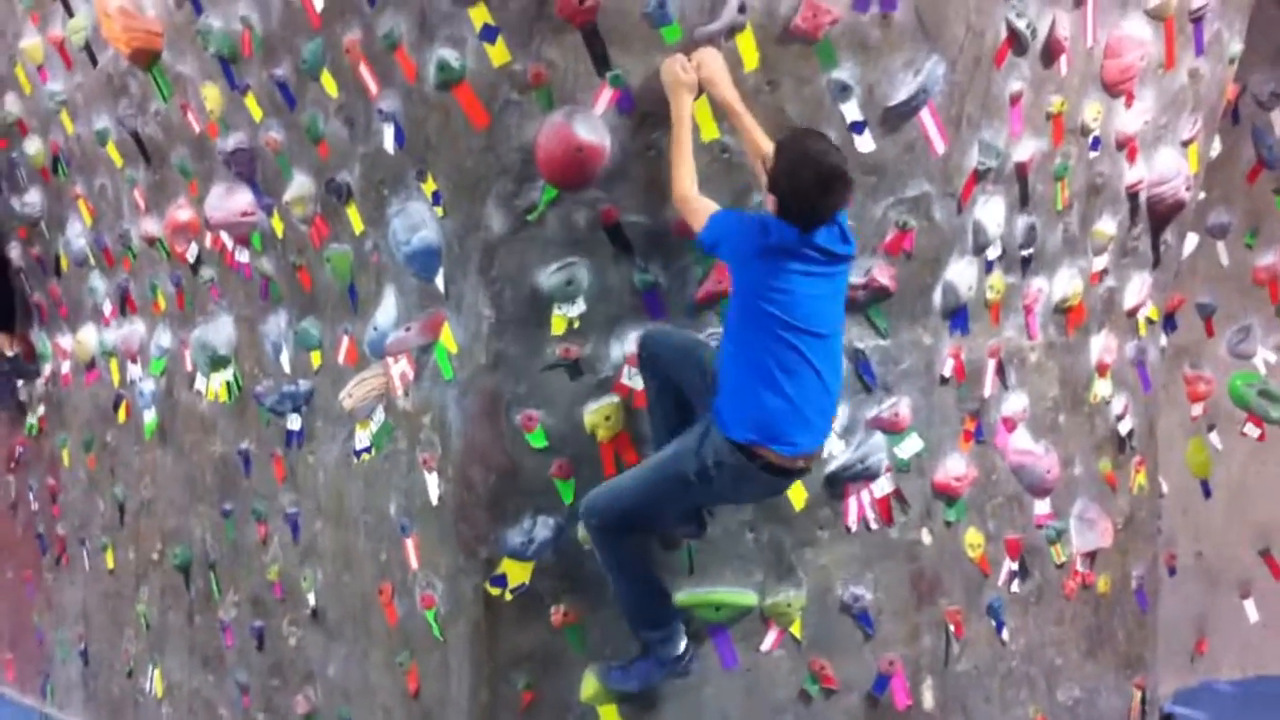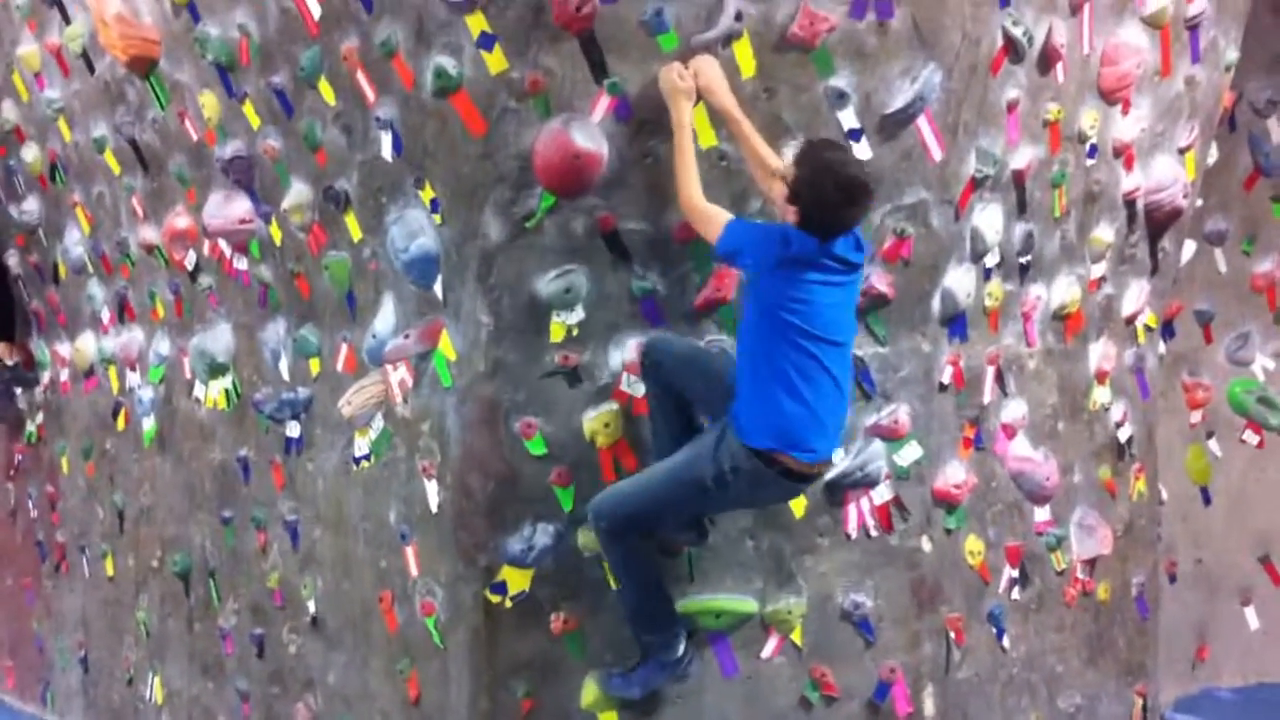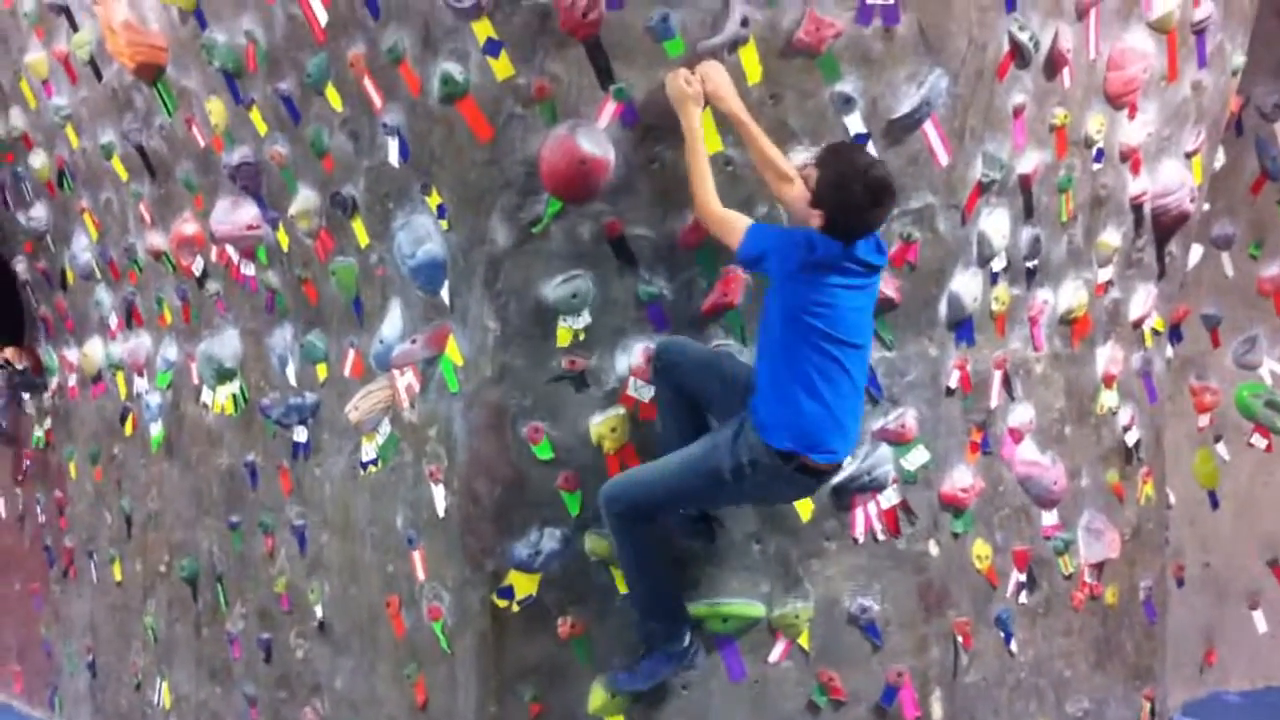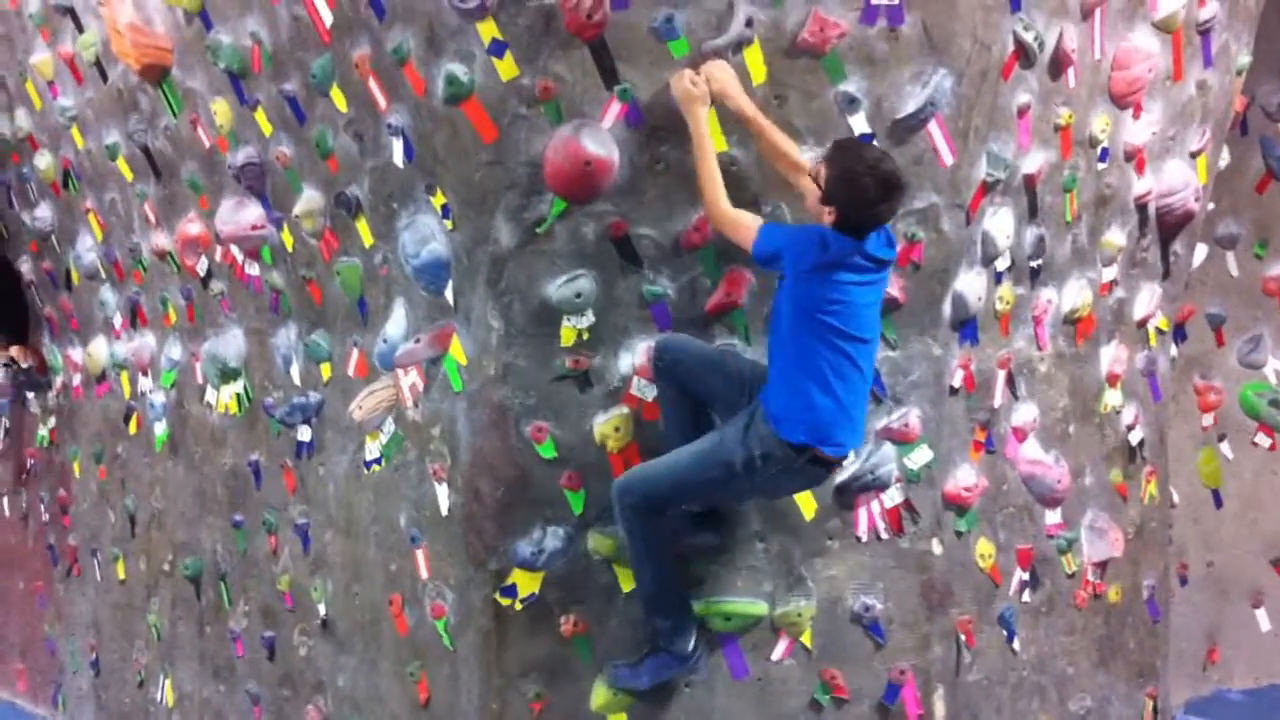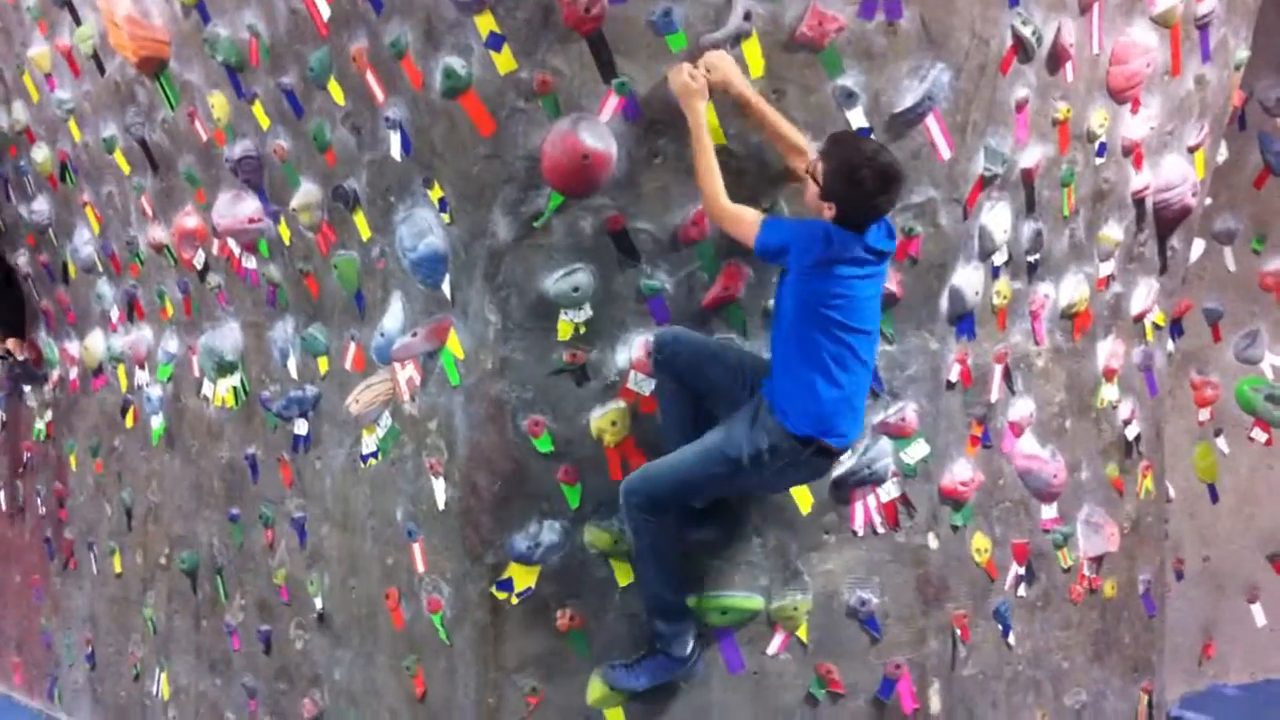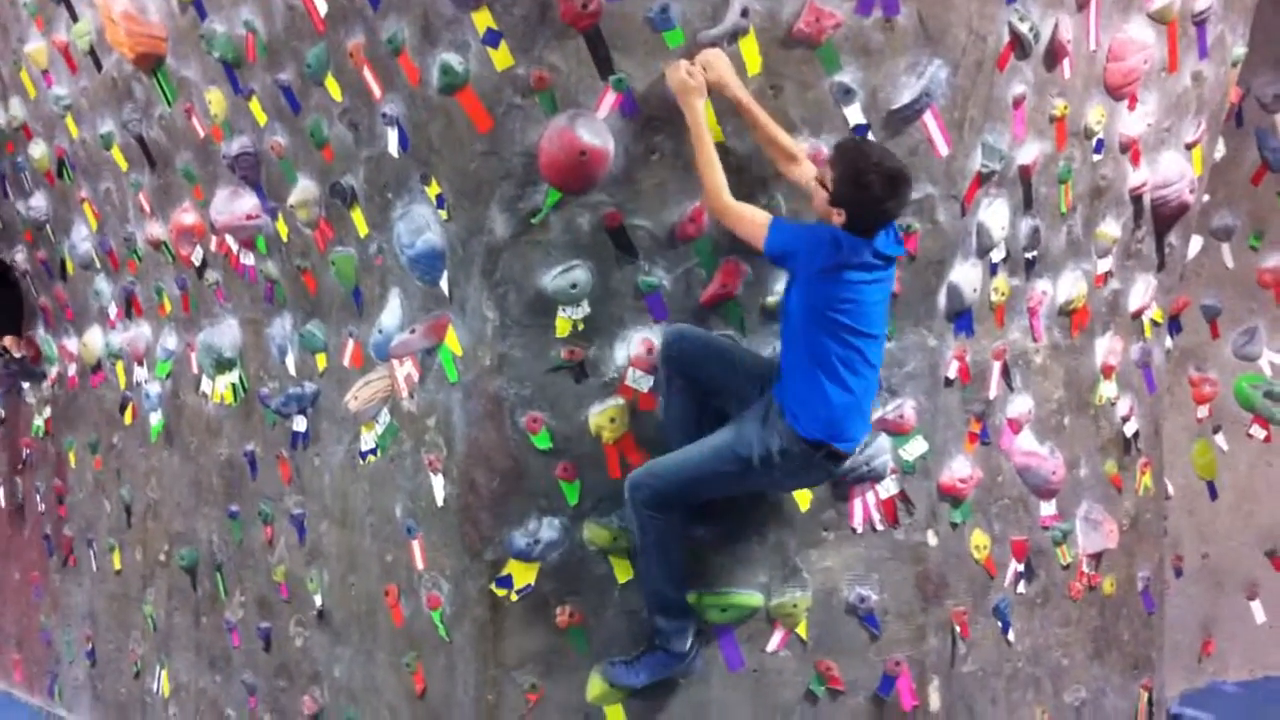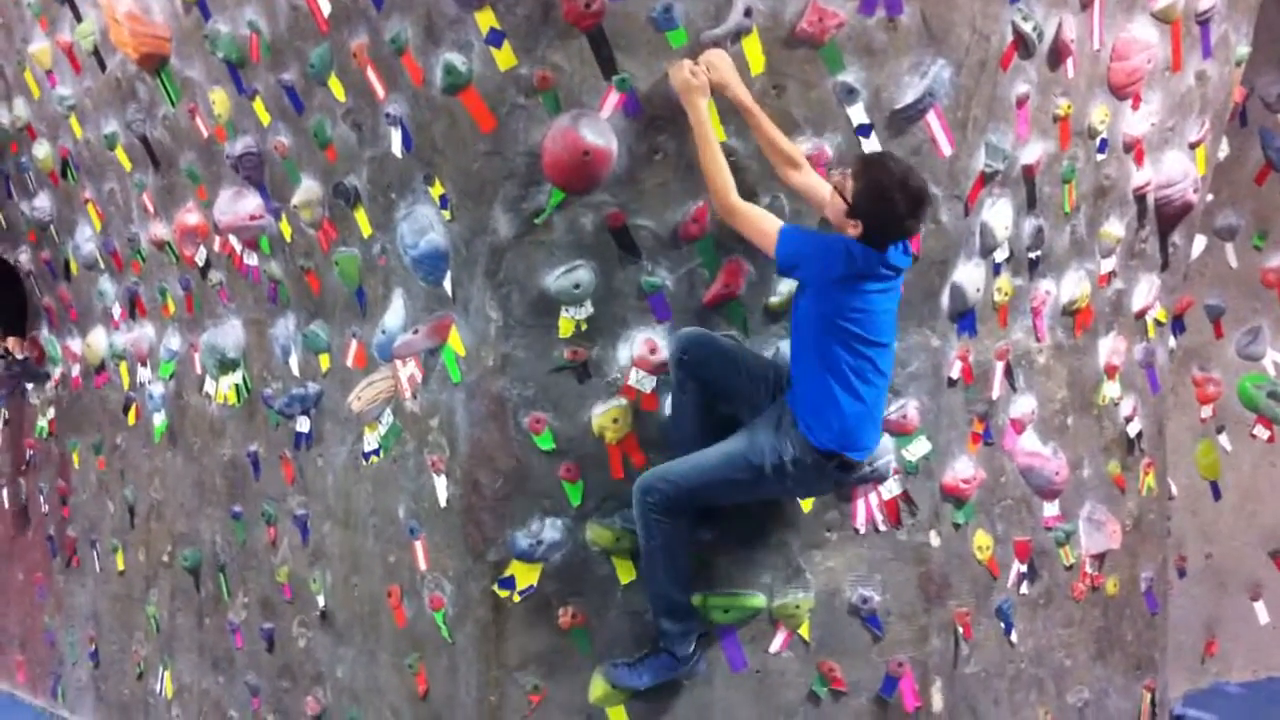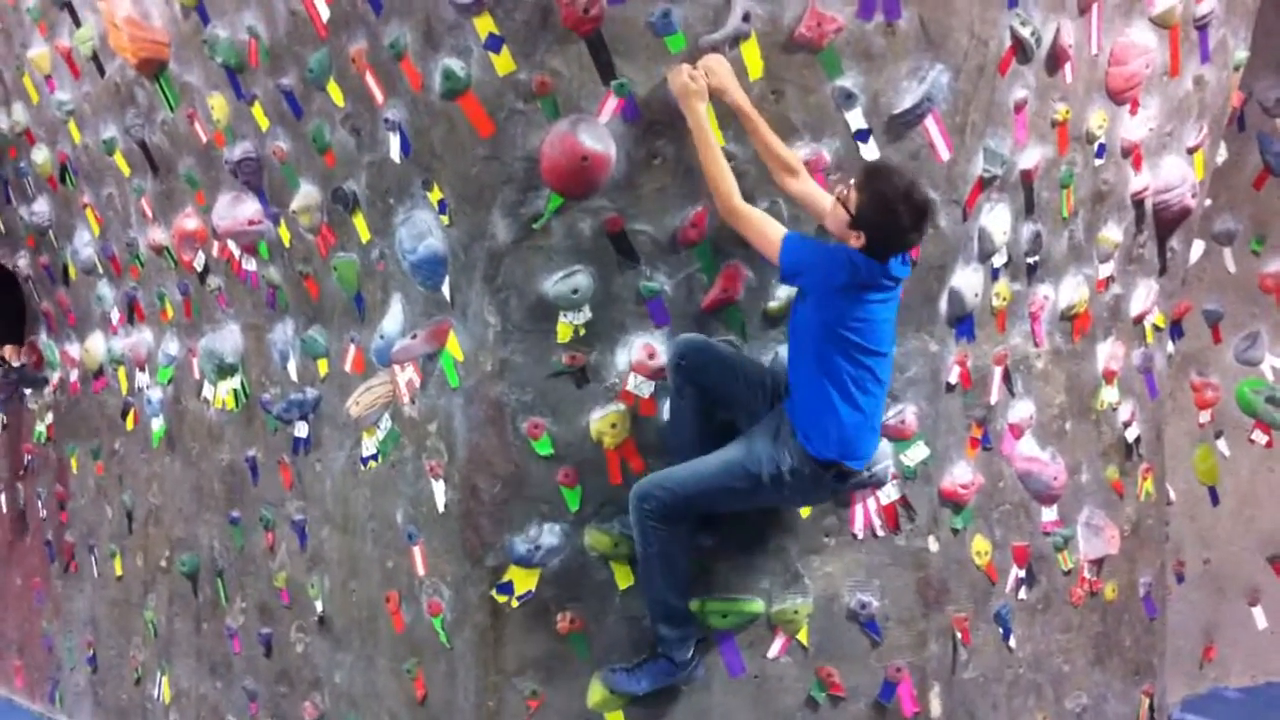
dt=0.1s
person 1, frame 1
left shoulder: (757, 239)
right shoulder: (837, 233)
left elbow: (685, 197)
right elbow: (791, 173)
left wrist: (682, 101)
right wrist: (726, 93)
left hip: (750, 454)
right hip: (800, 441)
left knee: (601, 515)
right knee: (657, 345)
left ankle: (666, 646)
right ankle: (679, 502)
person 1, frame 2
left shoulder: (778, 250)
right shoulder: (846, 241)
left elbow: (692, 206)
right elbow: (771, 177)
left wrist: (681, 109)
right wrist: (723, 100)
left hip: (765, 458)
right hip: (800, 437)
left knee: (609, 515)
right knee: (659, 352)
left ankle: (665, 650)
right ankle: (678, 511)
person 1, frame 3
left shoulder: (800, 253)
right shoulder: (865, 242)
left elbow: (709, 211)
right elbow: (783, 180)
left wrist: (691, 115)
right wrist: (731, 106)
left hip: (782, 455)
right hip: (805, 431)
left knee: (619, 502)
right knee: (671, 357)
left ankle: (670, 641)
right ankle: (691, 495)
person 1, frame 4
left shoulder: (815, 250)
right shoulder: (872, 235)
left elbow: (719, 213)
right elbow: (793, 168)
left wrist: (696, 115)
right wrist: (737, 102)
left hip: (792, 444)
right hip: (791, 406)
left knee: (632, 494)
right knee: (670, 354)
left ankle: (676, 644)
right ankle: (693, 494)
person 1, frame 5
left shoulder: (817, 244)
right shoulder: (870, 226)
left elbow: (719, 208)
right elbow: (799, 153)
left wrist: (695, 108)
right wrist: (740, 89)
left hip: (797, 437)
right hip: (792, 400)
left knee: (641, 494)
right knee: (670, 348)
left ankle: (674, 645)
right ankle: (694, 489)
person 1, frame 6
left shoulder: (829, 248)
right shoulder: (876, 232)
left elbow: (721, 206)
right elbow: (793, 161)
left wrist: (693, 104)
right wrist: (735, 91)
left hip: (807, 439)
right hip: (798, 399)
left knee: (644, 490)
right knee: (679, 344)
left ankle: (674, 643)
right ankle: (692, 485)
person 1, frame 7
left shoulder: (840, 259)
right shoulder: (885, 240)
left elbow: (729, 206)
right elbow: (794, 167)
left wrist: (697, 105)
right wrist: (737, 94)
left hip: (817, 447)
right hip: (808, 406)
left knee: (654, 493)
right knee: (690, 348)
left ankle: (677, 646)
right ankle: (702, 488)
person 1, frame 8
left shoulder: (841, 269)
right shoulder: (879, 251)
left elbow: (734, 210)
right elbow: (791, 175)
left wrist: (695, 109)
right wrist: (735, 97)
left hip: (814, 456)
right hip: (804, 413)
left knee: (649, 500)
right knee: (688, 354)
left ankle: (675, 653)
right ankle: (699, 490)
